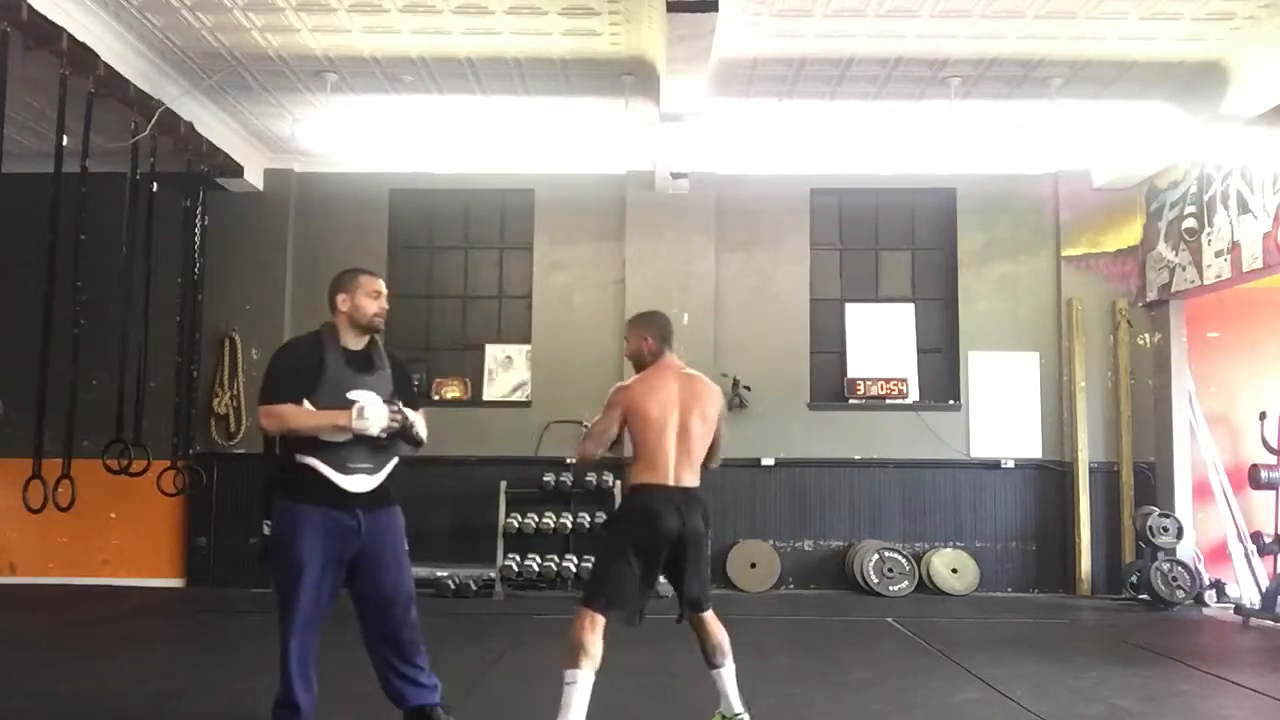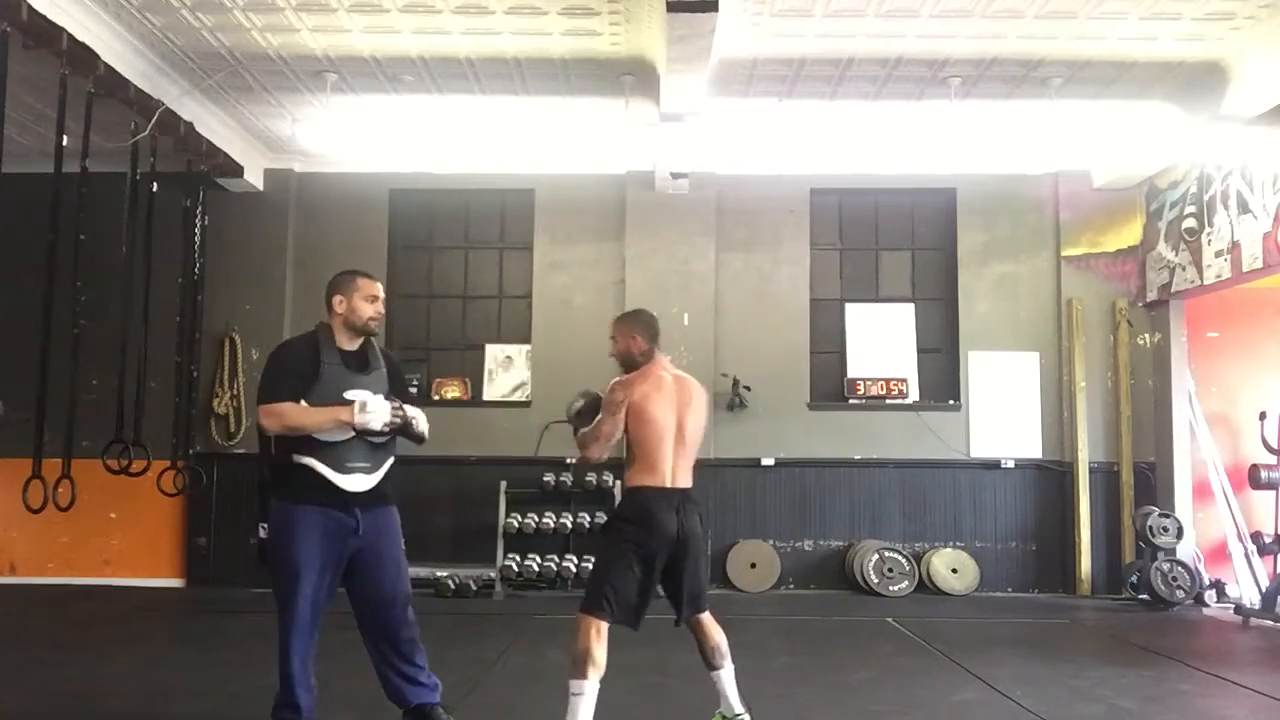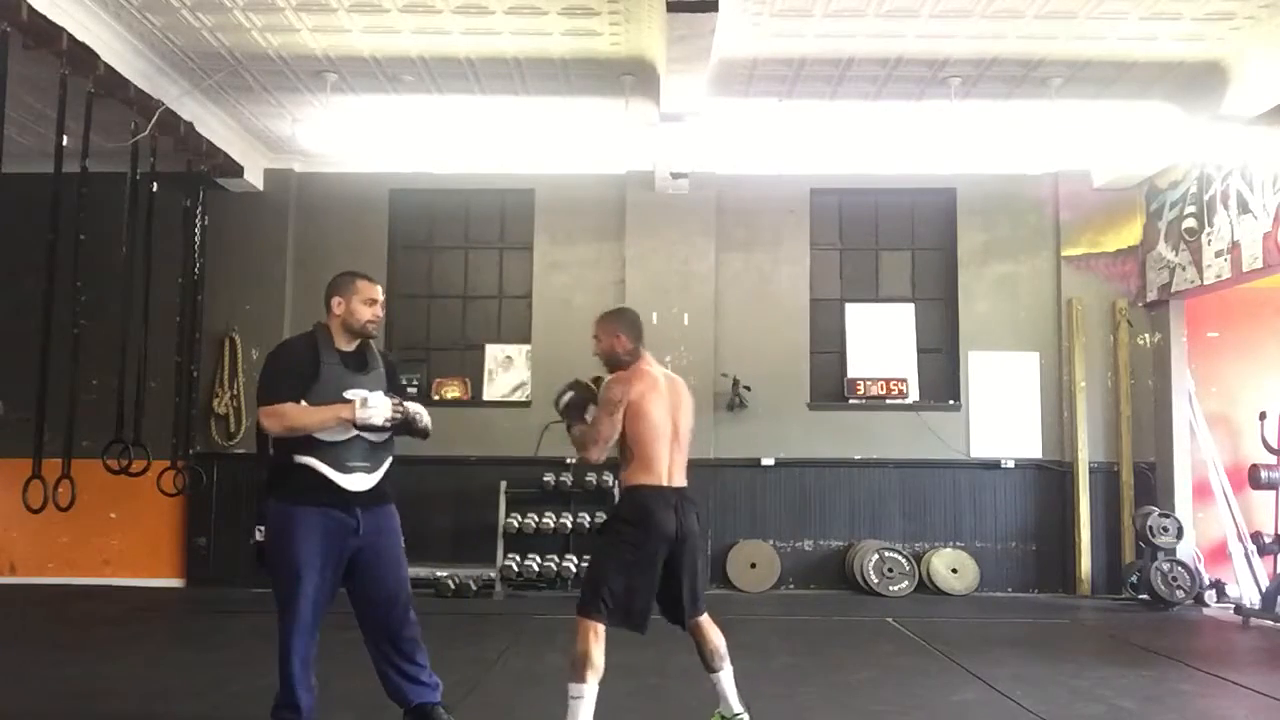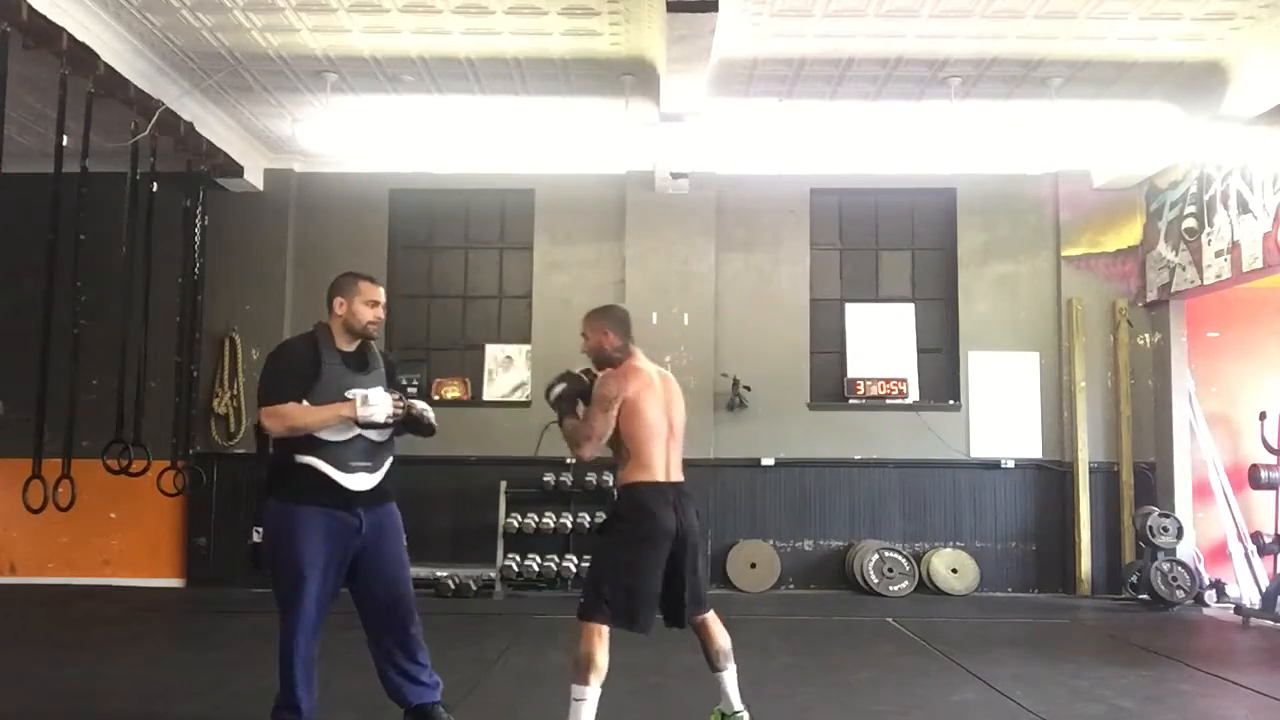
dt=0.1s
person 1, frame 1
left shoulder: (389, 363)
right shoulder: (300, 354)
left elbow: (406, 418)
right elbow: (271, 417)
left wrist: (413, 424)
right wrist: (349, 418)
left hip: (377, 509)
right hip: (310, 509)
left knee: (395, 612)
right knee: (300, 617)
person 1, frame 2
left shoulder: (384, 362)
right shoulder: (297, 354)
left elbow: (402, 419)
right elbow: (271, 416)
left wrist: (412, 422)
right wrist: (351, 414)
left hip: (373, 509)
right hip: (307, 509)
left knee: (392, 611)
right knee: (300, 617)
person 1, frame 3
left shoulder: (380, 363)
right shoulder: (294, 354)
left elbow: (389, 419)
right elbow: (272, 419)
left wrist: (411, 419)
right wrist: (352, 410)
left hip: (373, 508)
right hip: (306, 509)
left knee: (393, 609)
right knee: (300, 617)
person 1, frame 4
left shoulder: (379, 362)
right shoulder: (295, 354)
right elbow: (274, 419)
left wrist: (414, 416)
right wrist: (353, 408)
left hip: (375, 507)
right hip: (308, 509)
left knee: (396, 609)
right knee: (302, 617)
person 2, frame 1
left shoulder: (629, 391)
right shoulder: (710, 391)
left elbow: (588, 451)
left wrist: (597, 429)
left hip: (645, 509)
right hip: (690, 510)
left knee: (591, 616)
right knee: (701, 612)
person 2, frame 2
left shoulder: (626, 388)
right shoulder: (695, 389)
left elbow: (593, 452)
left wrist: (581, 424)
left hip: (642, 512)
right hip: (686, 511)
left knee: (593, 620)
right knee: (699, 614)
person 2, frame 3
left shoulder: (621, 384)
right shoulder: (678, 386)
left elbow: (593, 451)
left wrist: (572, 415)
left hip: (642, 511)
right hip: (682, 510)
left knee: (592, 621)
right knee: (696, 617)
person 2, frame 4
left shoulder: (614, 380)
right shoulder: (669, 381)
left elbow: (585, 448)
left wrist: (565, 407)
left hip: (640, 509)
right hip: (680, 505)
left knee: (594, 623)
right knee: (701, 614)
